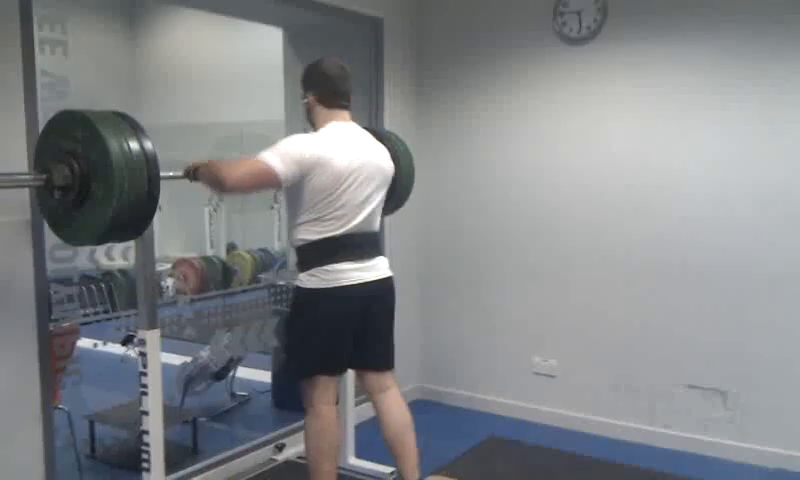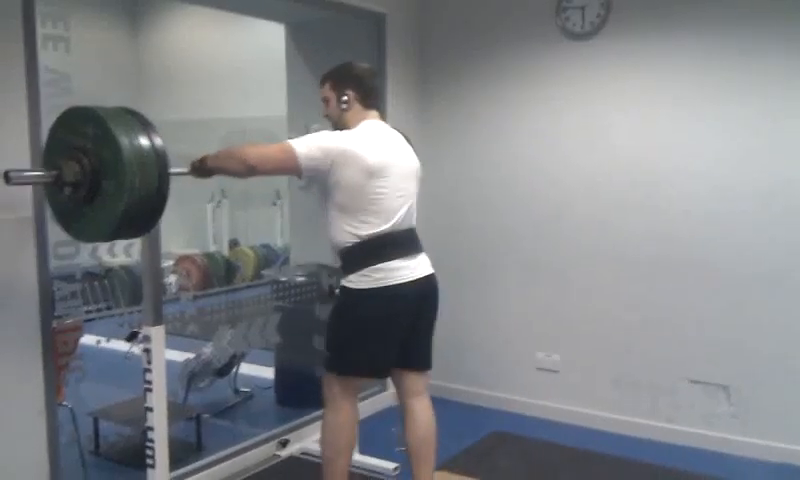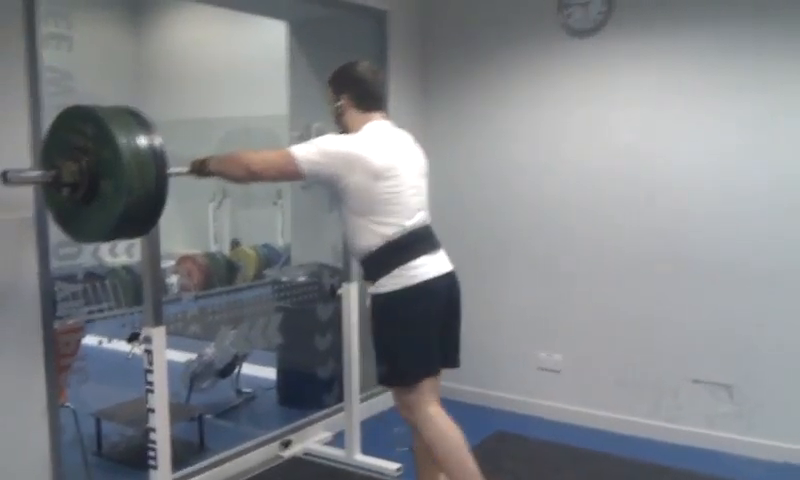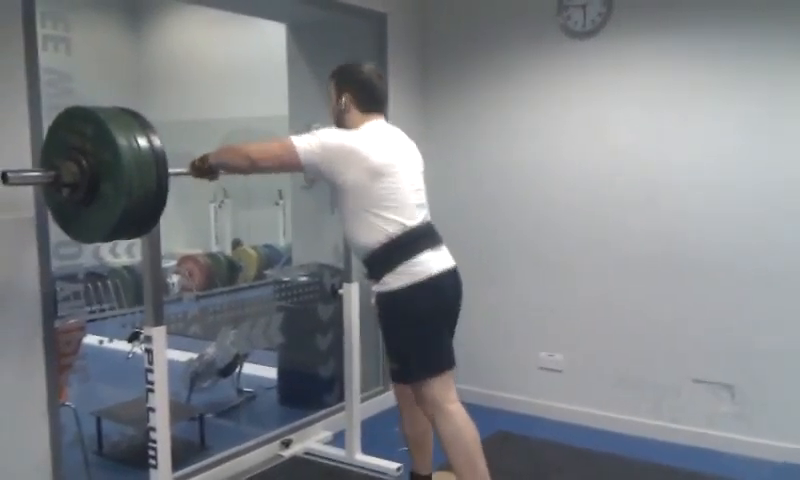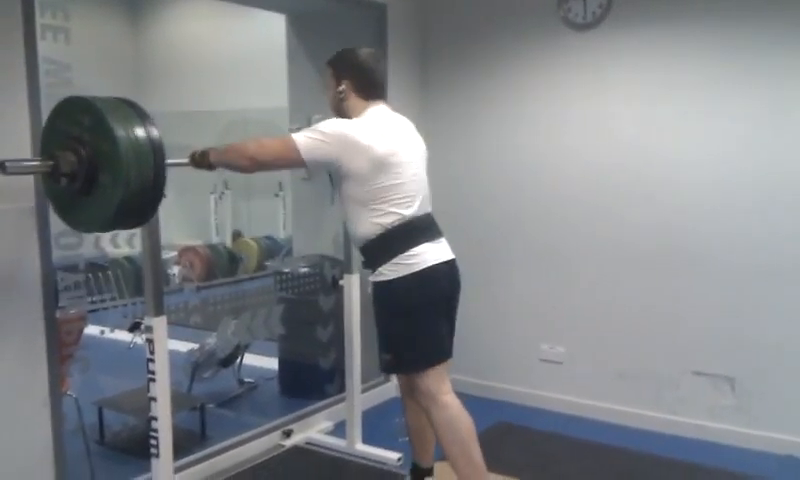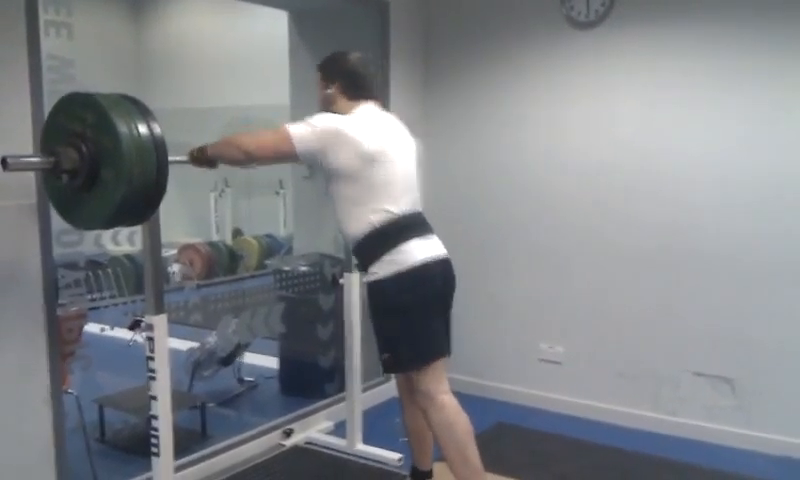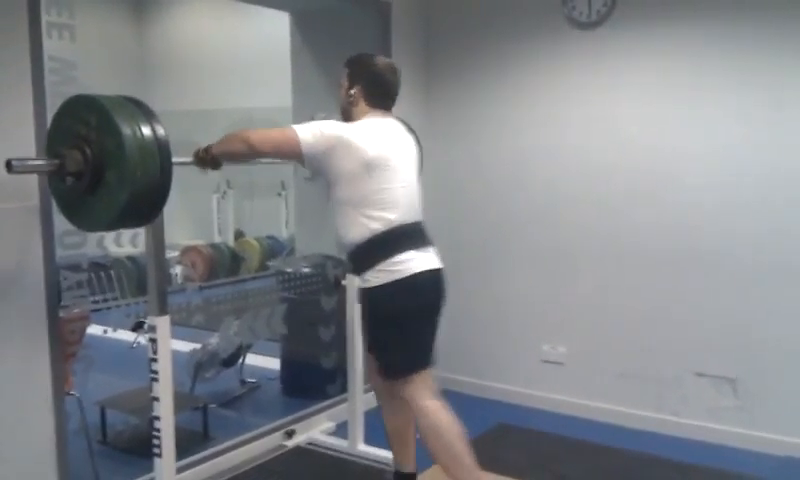
dt=0.5s
person 1, frame 1
left shoulder: (306, 148)
right shoulder: (380, 150)
left elbow: (232, 178)
left wrist: (200, 169)
left hip: (325, 288)
right hip: (376, 280)
left knee: (320, 400)
right knee: (383, 386)
person 1, frame 2
left shoulder: (340, 145)
right shoulder: (400, 145)
left elbow: (253, 160)
left wrist: (207, 162)
left hip: (375, 288)
right hip: (419, 279)
left knee: (340, 391)
right knee: (415, 393)
person 1, frame 3
left shoulder: (344, 150)
right shoulder: (405, 142)
left elbow: (256, 167)
left wrist: (207, 164)
left hip: (404, 290)
right hip: (438, 277)
left knee: (418, 406)
right knee: (424, 396)
person 1, frame 4
left shoulder: (342, 145)
right shoulder: (396, 139)
left elbow: (254, 156)
left wrist: (208, 161)
right wrist: (316, 170)
left hip: (410, 286)
right hip: (434, 274)
left knee: (439, 398)
right knee: (410, 385)
person 1, frame 5
left shoulder: (345, 134)
right shoulder: (399, 125)
left elbow: (258, 154)
left wrist: (209, 156)
left hip: (407, 277)
right hip: (434, 266)
left knee: (433, 390)
right knee: (414, 380)
person 1, frame 6
left shoulder: (334, 130)
right shoulder: (389, 124)
left elbow: (251, 148)
left wrist: (207, 152)
left hip: (402, 275)
right hip: (427, 265)
left knee: (432, 390)
right knee: (413, 381)
person 1, frame 7
left shoulder: (340, 137)
right shoulder: (399, 135)
left elbow: (256, 142)
left wrist: (211, 152)
left hip: (394, 282)
right hip: (421, 272)
left knee: (419, 397)
right knee: (384, 377)
